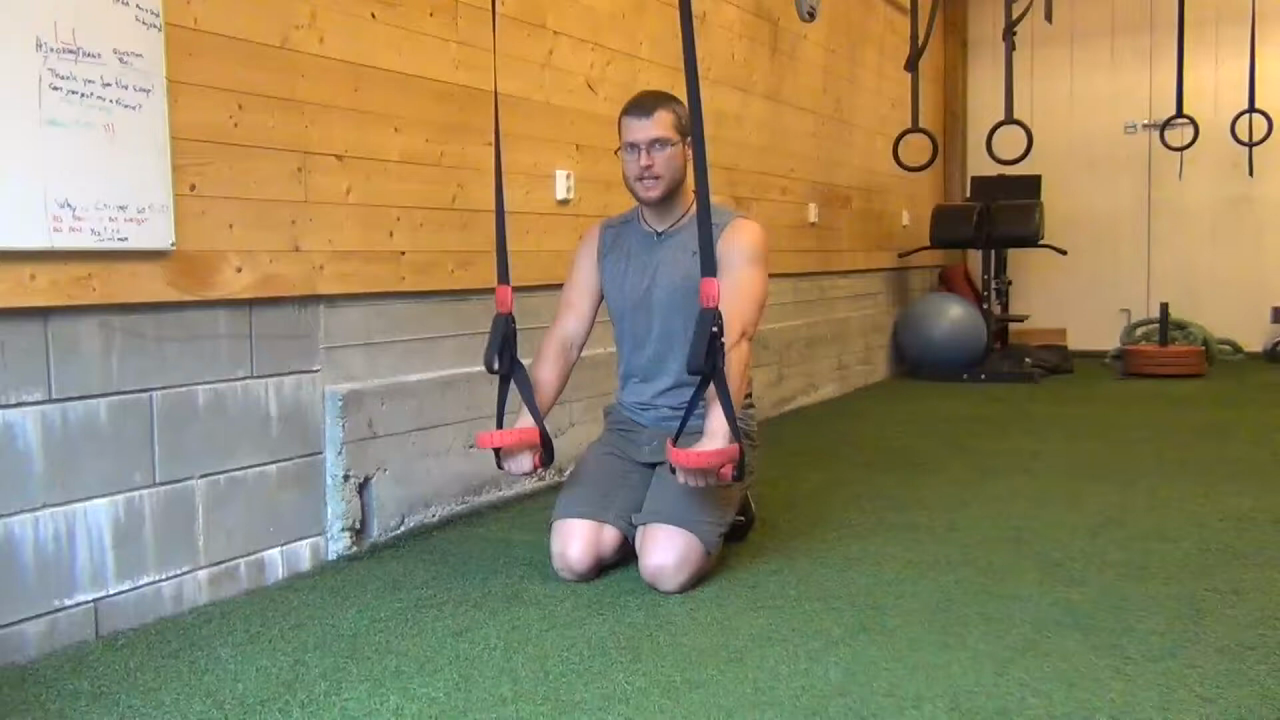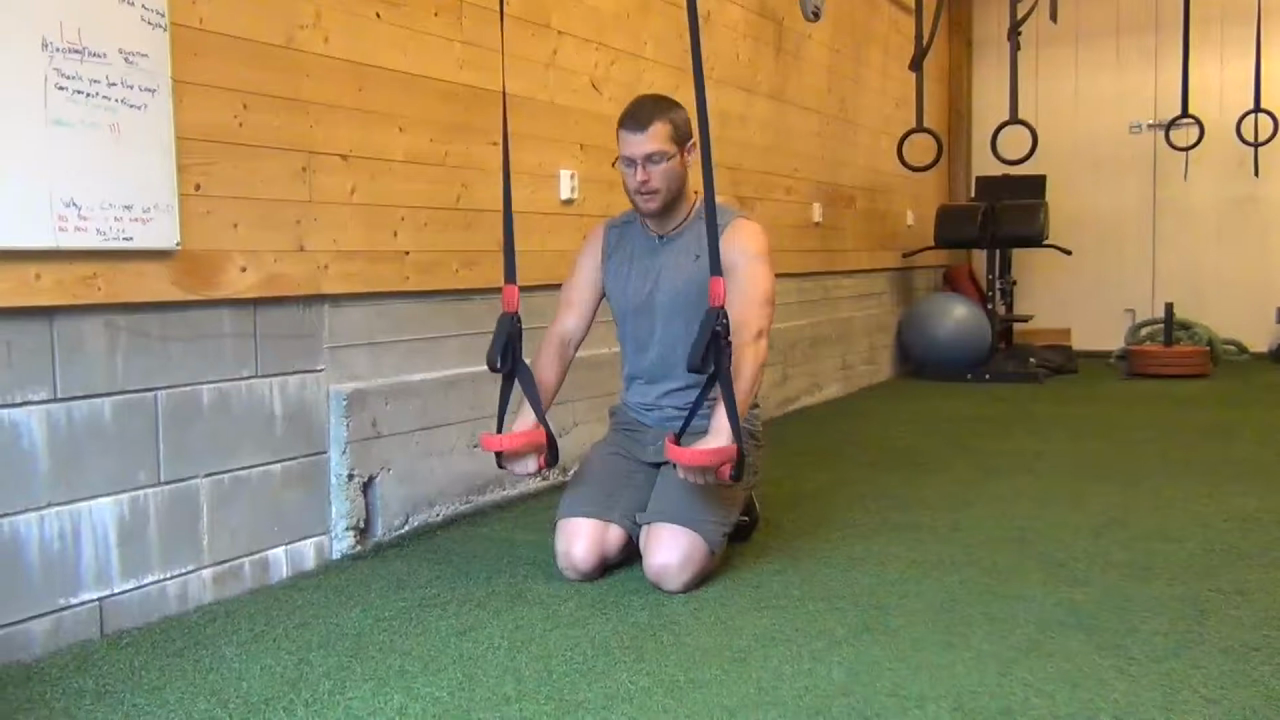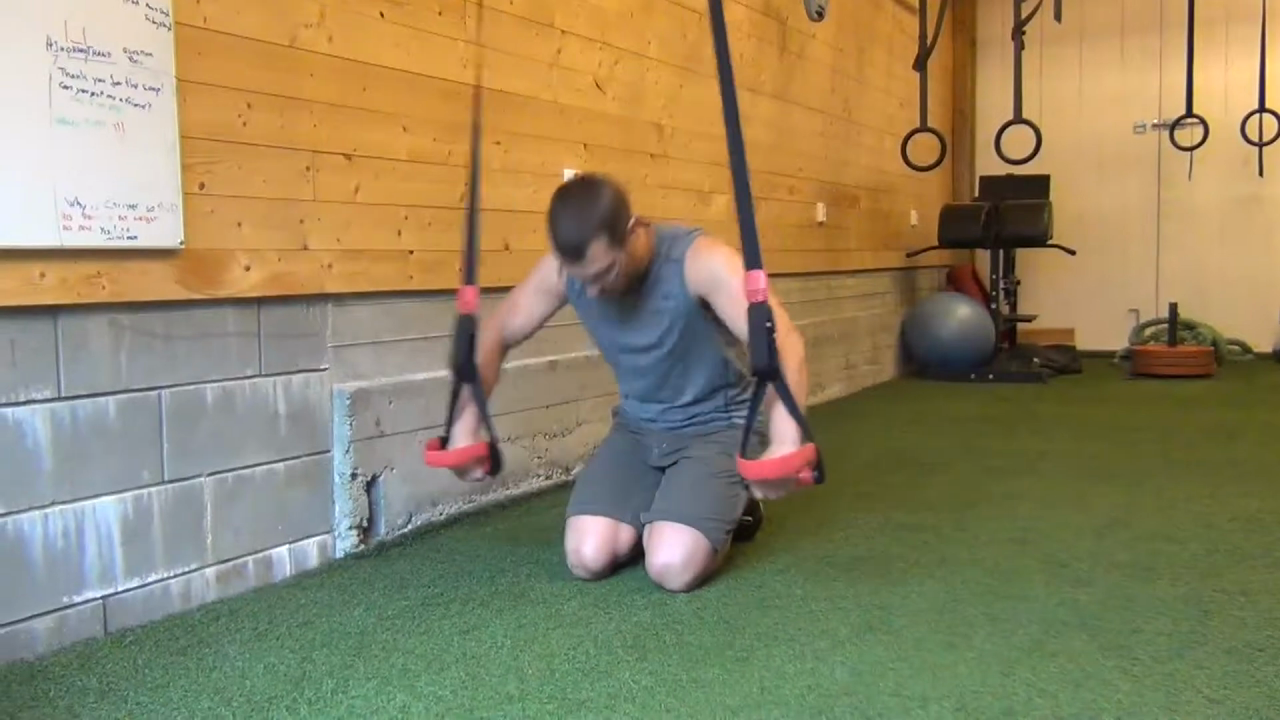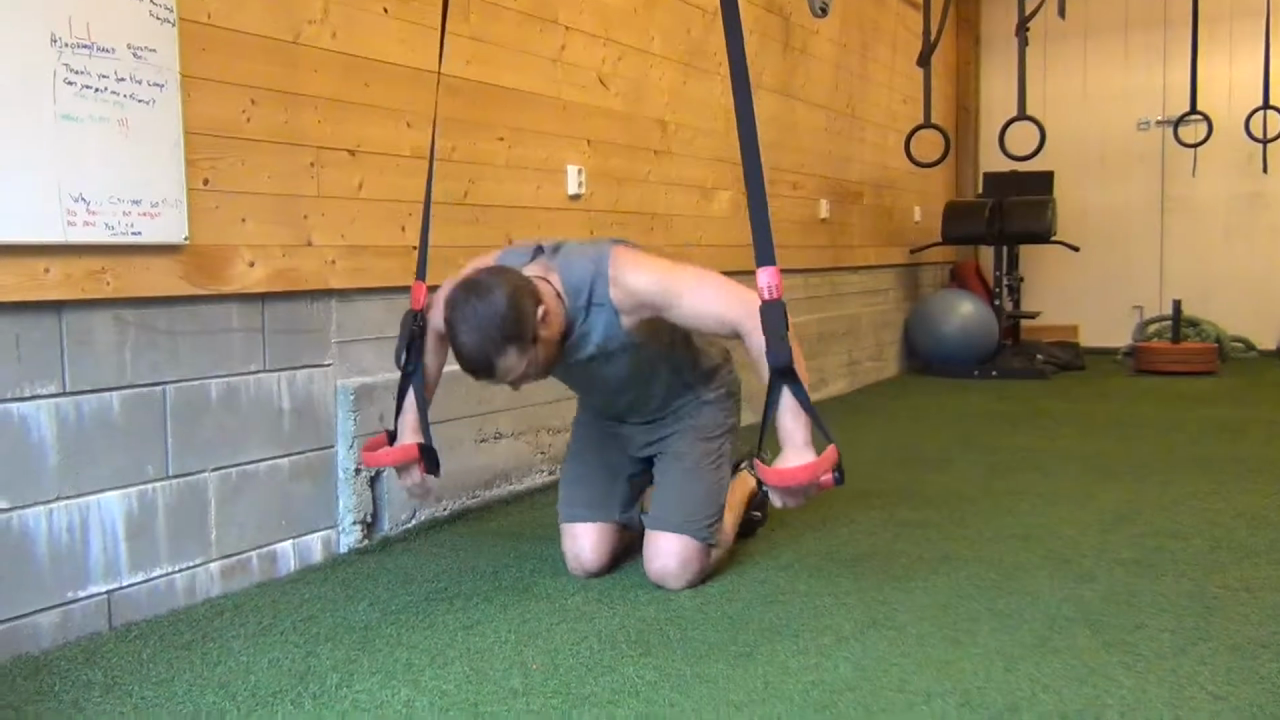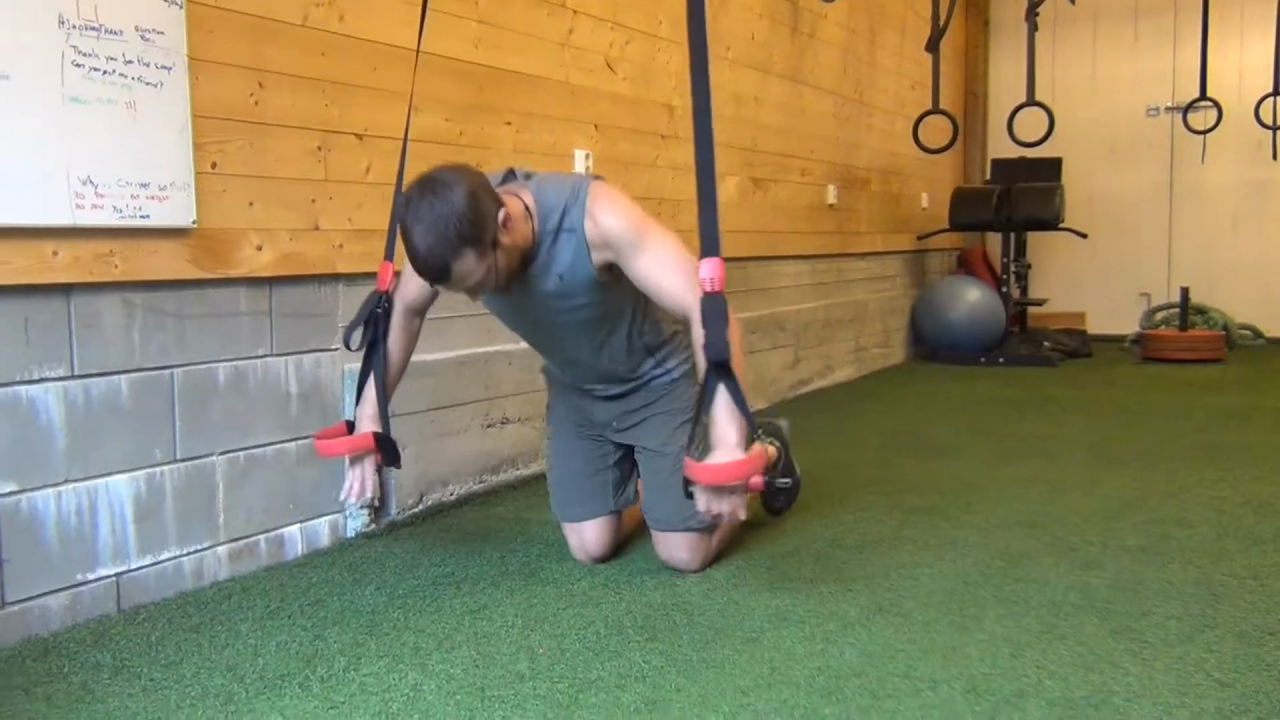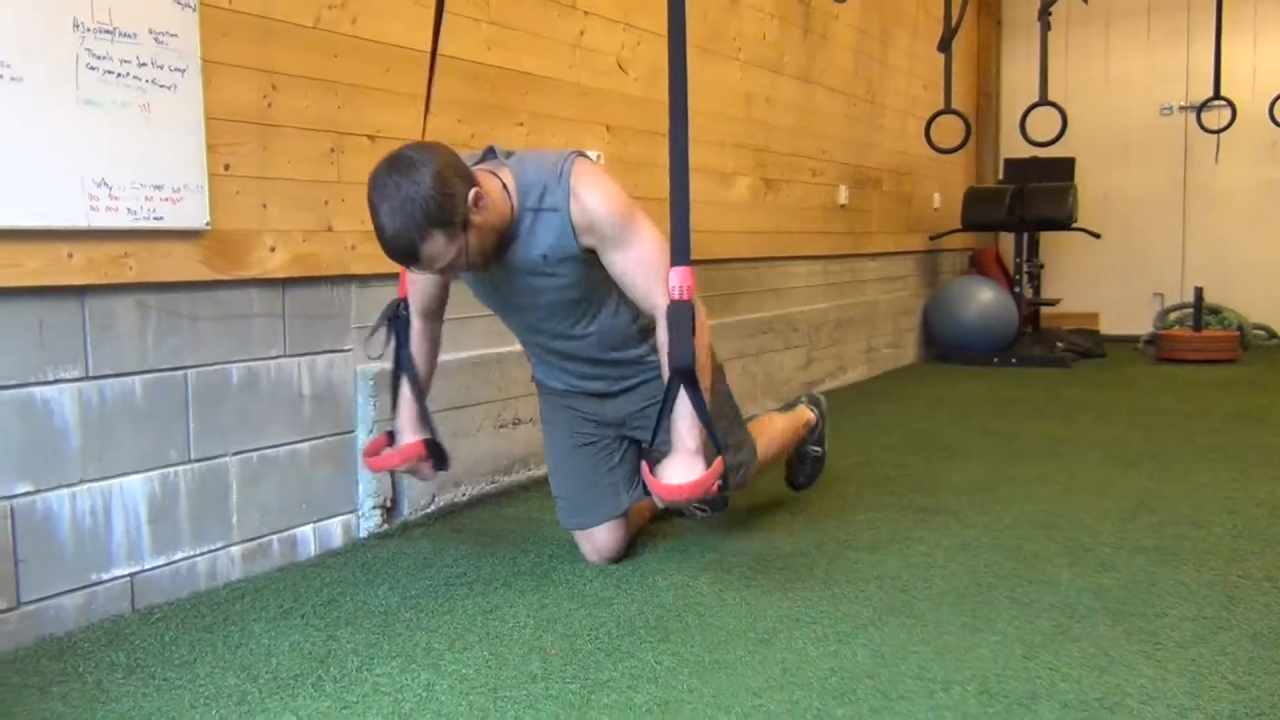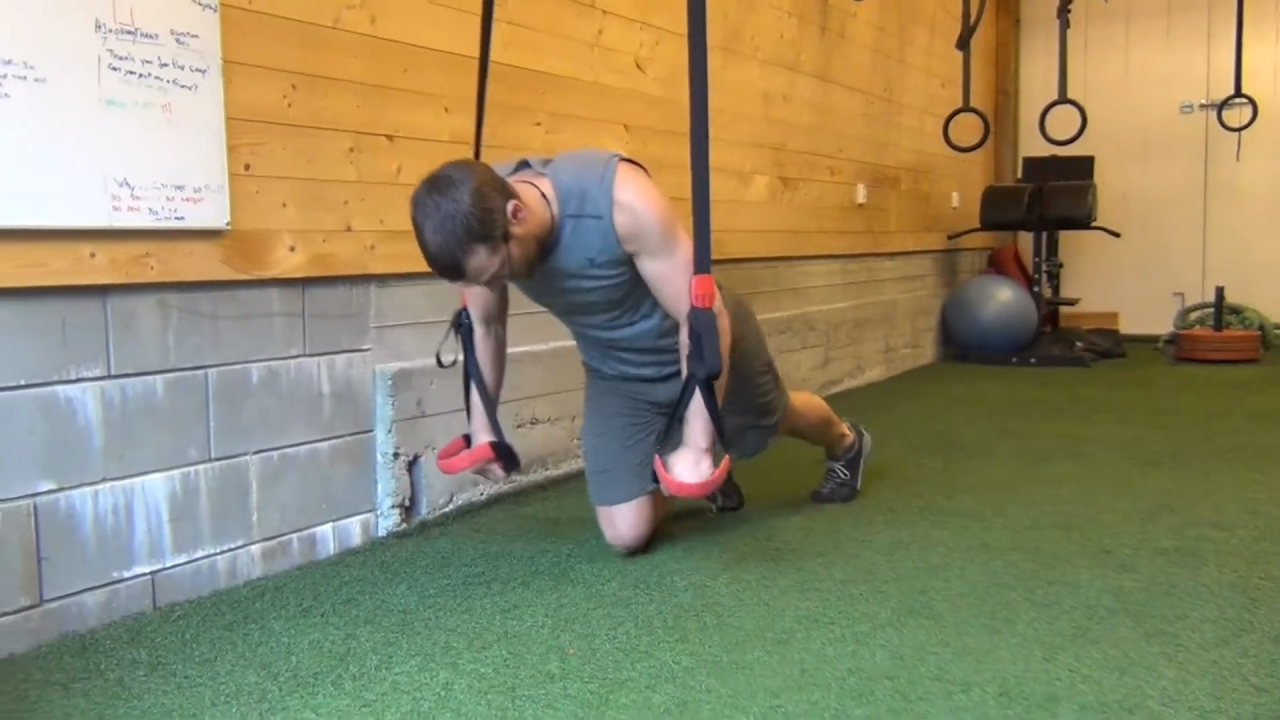
dt=0.3s
person 1, frame 1
left shoulder: (735, 236)
right shoulder: (601, 241)
left elbow: (733, 340)
right elbow: (565, 338)
left wrist: (718, 433)
right wrist: (527, 422)
left hip: (707, 429)
right hip: (628, 426)
left knee: (665, 568)
right knee: (572, 557)
left ankle: (722, 503)
right ankle: (650, 515)
person 1, frame 2
left shoulder: (737, 236)
right shoulder: (605, 240)
left elbow: (748, 337)
right elbow: (564, 335)
left wrist: (722, 430)
right wrist: (528, 419)
left hip: (711, 428)
right hip: (634, 427)
left knee: (670, 567)
right knee: (578, 557)
left ankle: (728, 500)
right ankle: (656, 512)
person 1, frame 3
left shoulder: (696, 258)
right shoulder: (566, 268)
left elbow: (777, 336)
right elbow: (495, 334)
left wrist: (786, 438)
right wrist: (469, 420)
left hip: (717, 429)
right hip: (639, 429)
left knee: (672, 566)
right knee: (587, 557)
left ankle: (735, 500)
right ankle: (667, 497)
person 1, frame 4
left shoulder: (620, 280)
right shoulder: (492, 282)
left elbow: (759, 315)
right elbow: (431, 325)
left wrist: (796, 445)
right wrist: (410, 424)
left hip: (691, 405)
right hip: (605, 413)
left knee: (671, 570)
right knee: (585, 558)
left ankle: (740, 486)
right ankle: (651, 498)
person 1, frame 5
left shoulder: (594, 214)
right shoulder: (449, 233)
left elbow: (707, 307)
right elbow: (404, 312)
left wrist: (728, 446)
right wrist: (368, 418)
left hip: (660, 379)
right hip: (577, 387)
left knee: (685, 555)
right knee: (591, 547)
right ankle: (640, 495)
person 1, frame 6
left shoulder: (579, 194)
right shoulder: (438, 218)
right elbow: (422, 318)
left wrist: (688, 446)
right wrist: (408, 418)
left hip: (653, 367)
right hip: (566, 389)
left knee: (728, 471)
right knee: (603, 548)
left ankle: (803, 419)
person 1, frame 7
left shoulder: (621, 199)
right shoulder: (483, 228)
right elbow: (486, 328)
left wrist: (698, 443)
right wrist: (482, 424)
right hip: (614, 367)
left knee: (770, 420)
right knee: (626, 533)
left ankle: (847, 443)
right ankle: (716, 470)
